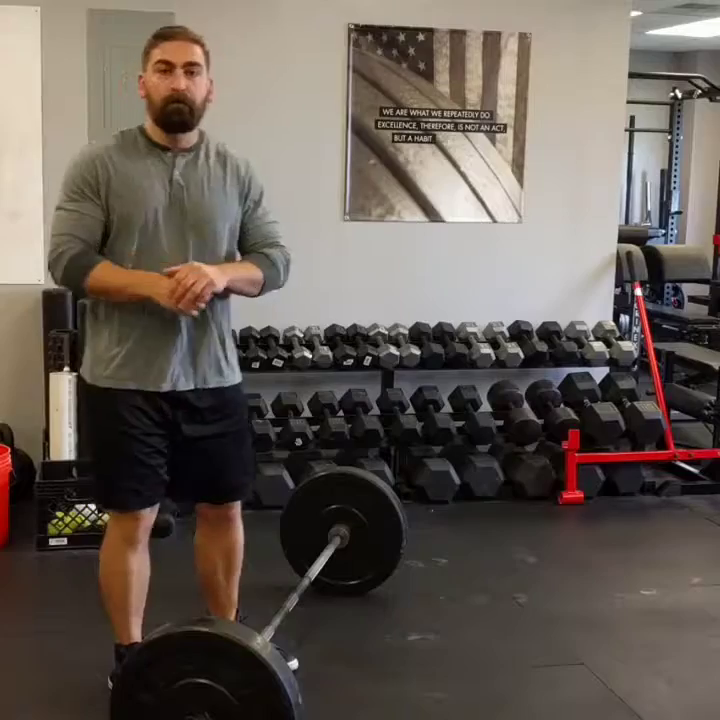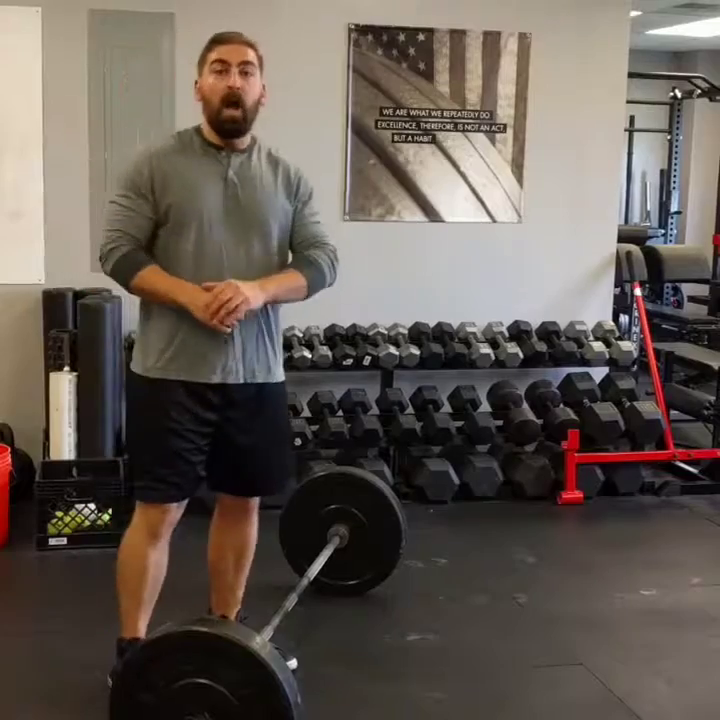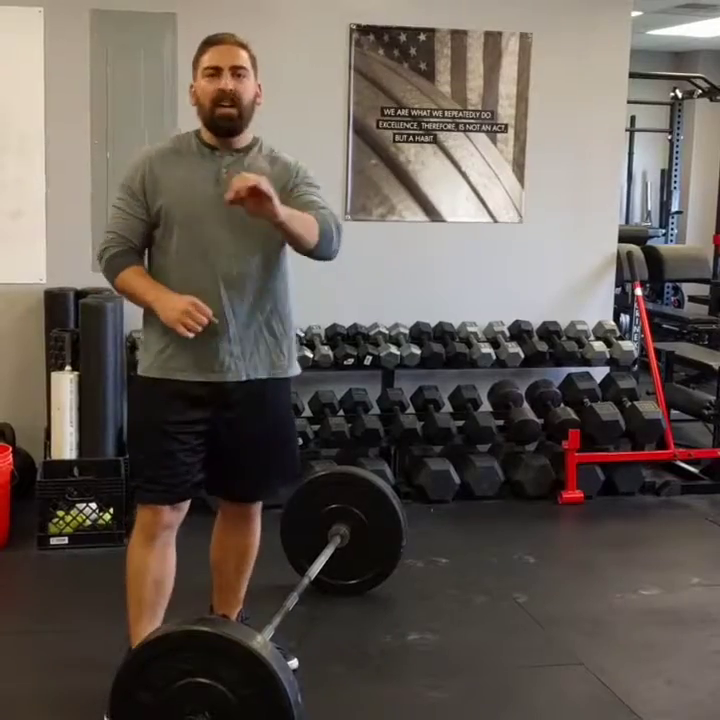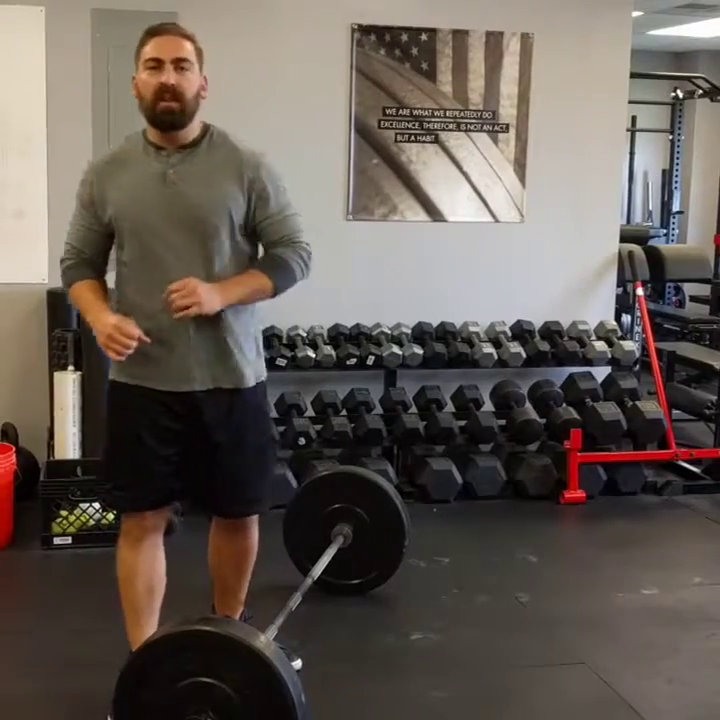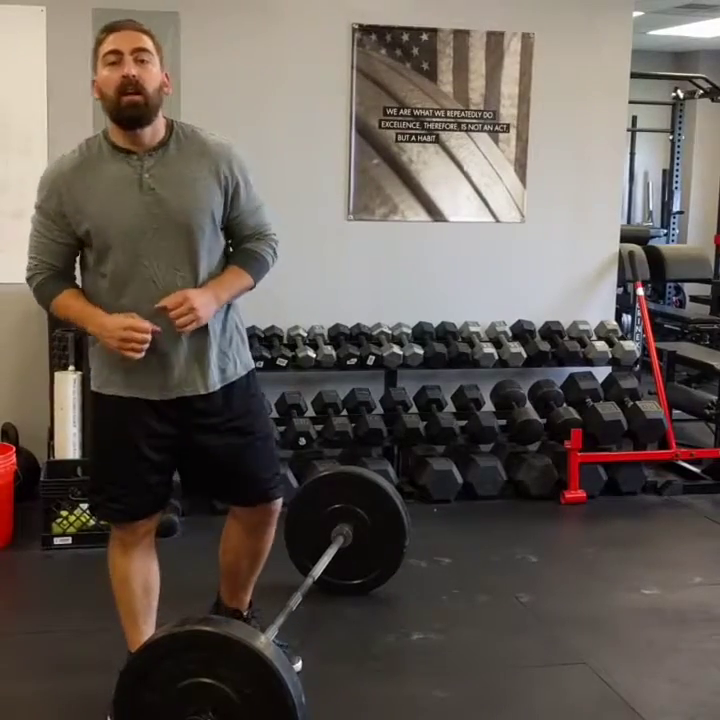
dt=0.4s
person 1, frame 1
left shoulder: (235, 173)
right shoulder: (99, 165)
left elbow: (275, 259)
right elbow: (68, 262)
left wrist: (221, 274)
right wrist: (152, 285)
left hip: (213, 377)
right hip: (127, 380)
left knee: (223, 510)
right knee: (132, 521)
right ankle: (129, 654)
person 1, frame 2
left shoulder: (287, 177)
right shoulder: (155, 164)
left elbow: (322, 262)
right elbow: (117, 254)
left wrist: (260, 289)
right wrist: (192, 296)
left hip: (256, 373)
right hip: (172, 371)
left knee: (241, 503)
right knee: (158, 511)
left ankle: (225, 630)
right ankle: (130, 648)
person 1, frame 3
left shoulder: (284, 172)
right shoulder: (153, 166)
left elbow: (326, 240)
right elbow: (115, 252)
left wrist: (276, 210)
right wrist: (161, 300)
left hip: (259, 371)
right hip: (172, 372)
left knee: (244, 504)
right knee: (158, 515)
left ankle: (227, 629)
person 1, frame 4
left shoulder: (246, 167)
right shoulder: (105, 173)
left elbow: (293, 256)
right elbow: (78, 264)
left wrist: (220, 294)
right wrist: (99, 316)
left hip: (231, 377)
right hip: (142, 380)
left knee: (238, 514)
right knee: (142, 521)
left ankle: (230, 628)
person 1, frame 5
left shoulder: (216, 159)
right shoulder: (66, 179)
left elbow: (260, 243)
right elbow: (46, 277)
left wrist: (213, 295)
right wrist: (101, 324)
left hip: (221, 373)
right hip: (127, 387)
left knee: (261, 503)
right knee: (133, 528)
left ankle: (234, 616)
